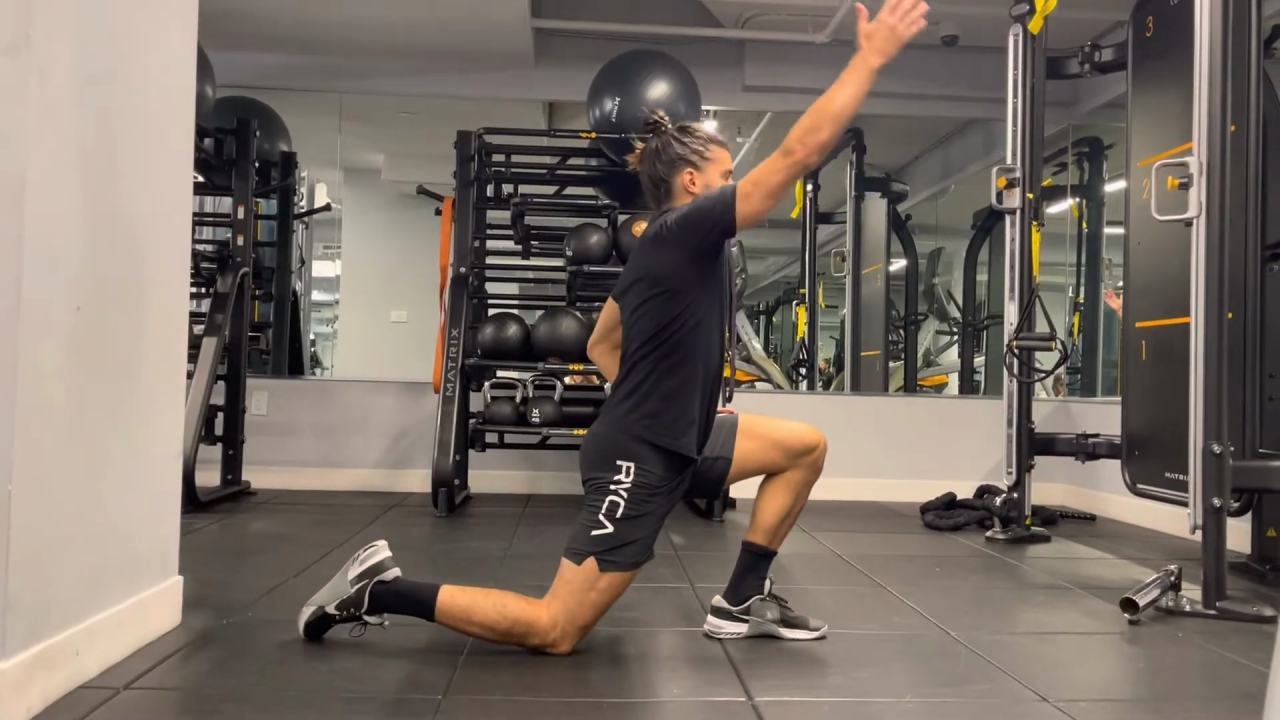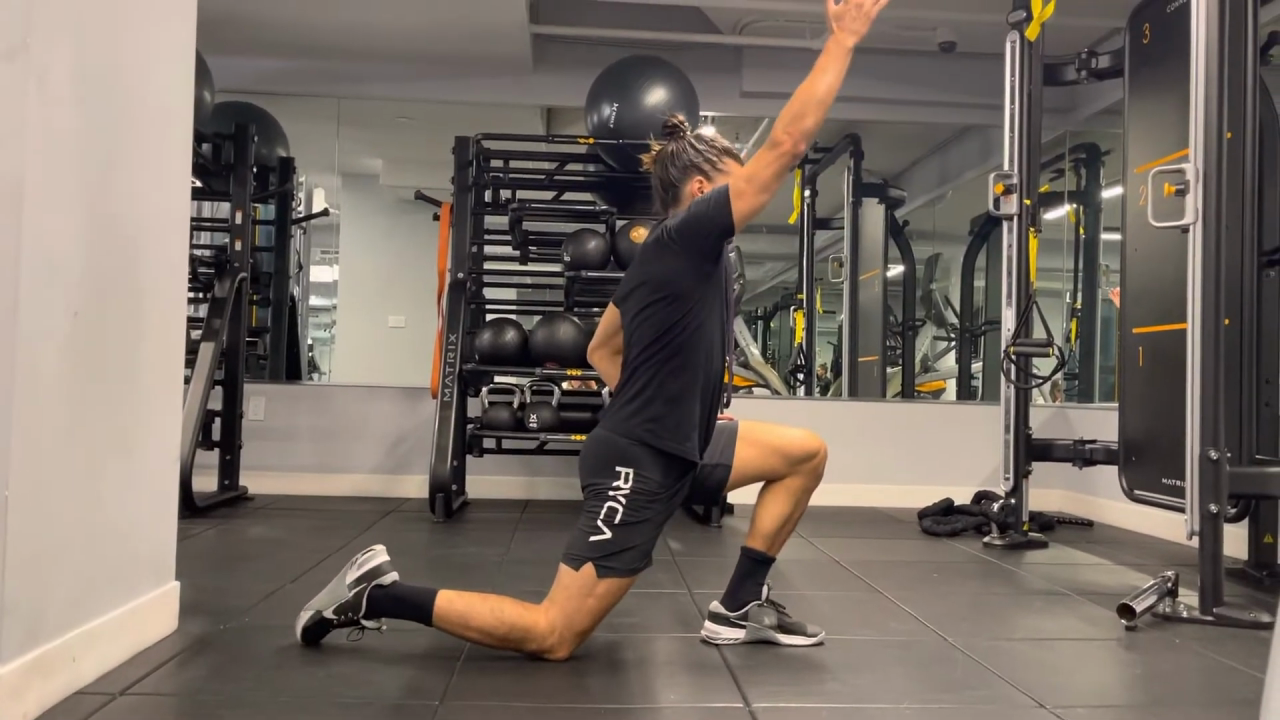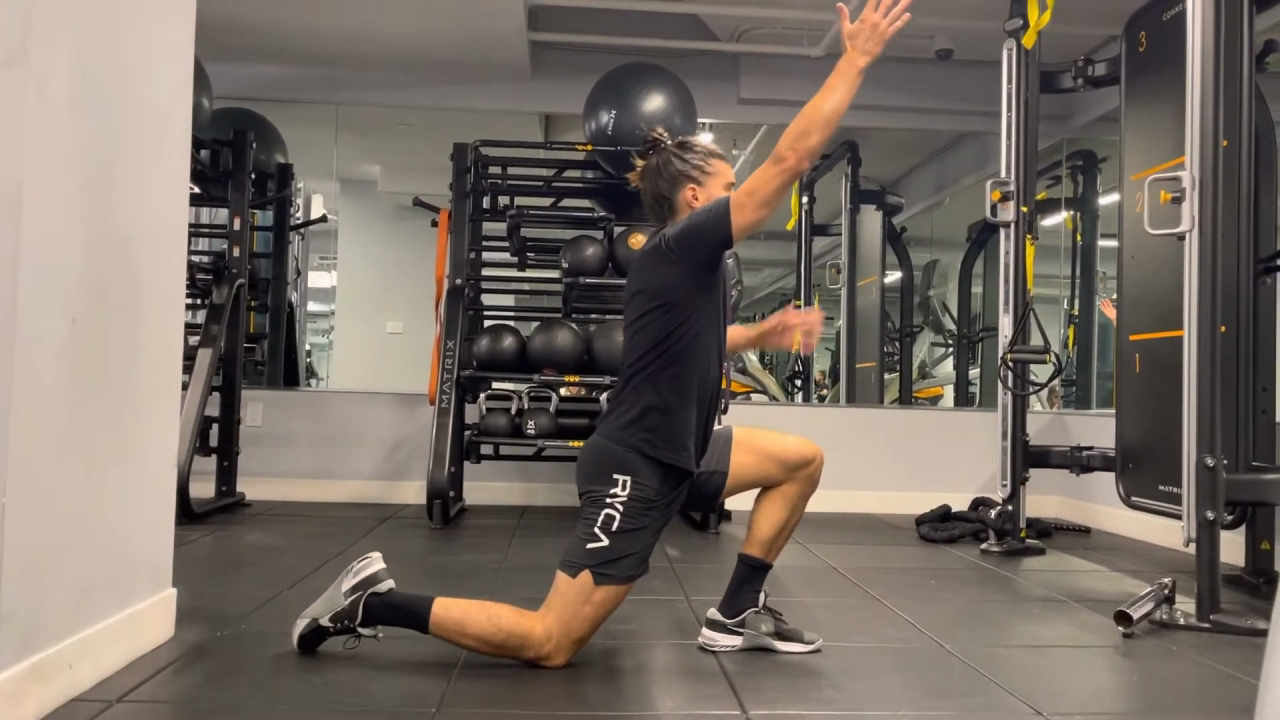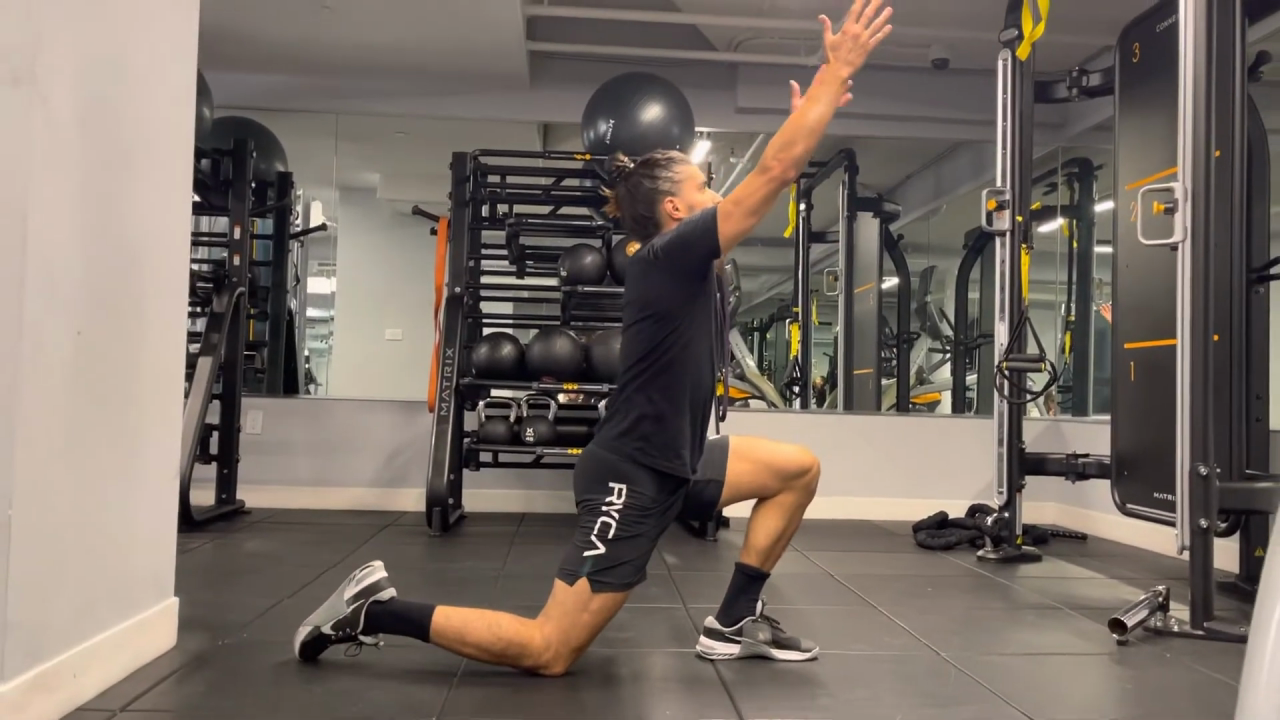
dt=0.4s
person 1, frame 1
left shoulder: (665, 247)
right shoulder: (686, 234)
left elbow: (601, 344)
right elbow: (798, 153)
right wrist: (872, 54)
left hip: (669, 440)
right hip: (640, 460)
left knee: (804, 446)
right knee: (556, 628)
left ankle: (741, 602)
right ankle: (382, 592)
person 1, frame 2
left shoulder: (665, 256)
right shoulder: (686, 238)
left elbow: (602, 349)
right elbow: (786, 143)
left hip: (668, 446)
right hip: (639, 464)
left knee: (805, 452)
right knee: (551, 635)
left ankle: (740, 607)
right ankle: (377, 594)
person 1, frame 3
left shoulder: (678, 259)
right shoulder: (682, 246)
right elbow: (790, 160)
left wrist: (764, 332)
right wrist: (857, 57)
left hip: (668, 452)
right hip: (635, 470)
left knee: (802, 458)
right knee: (549, 644)
left ankle: (738, 614)
right ankle: (375, 602)
person 1, frame 4
left shoulder: (678, 262)
right shoulder: (670, 257)
left elbow: (761, 183)
right elbow: (774, 173)
left wrist: (807, 115)
right wrist: (840, 68)
left hip: (670, 462)
right hip: (632, 477)
left knee: (798, 469)
right knee: (548, 651)
left ankle: (734, 622)
right ankle: (375, 611)
